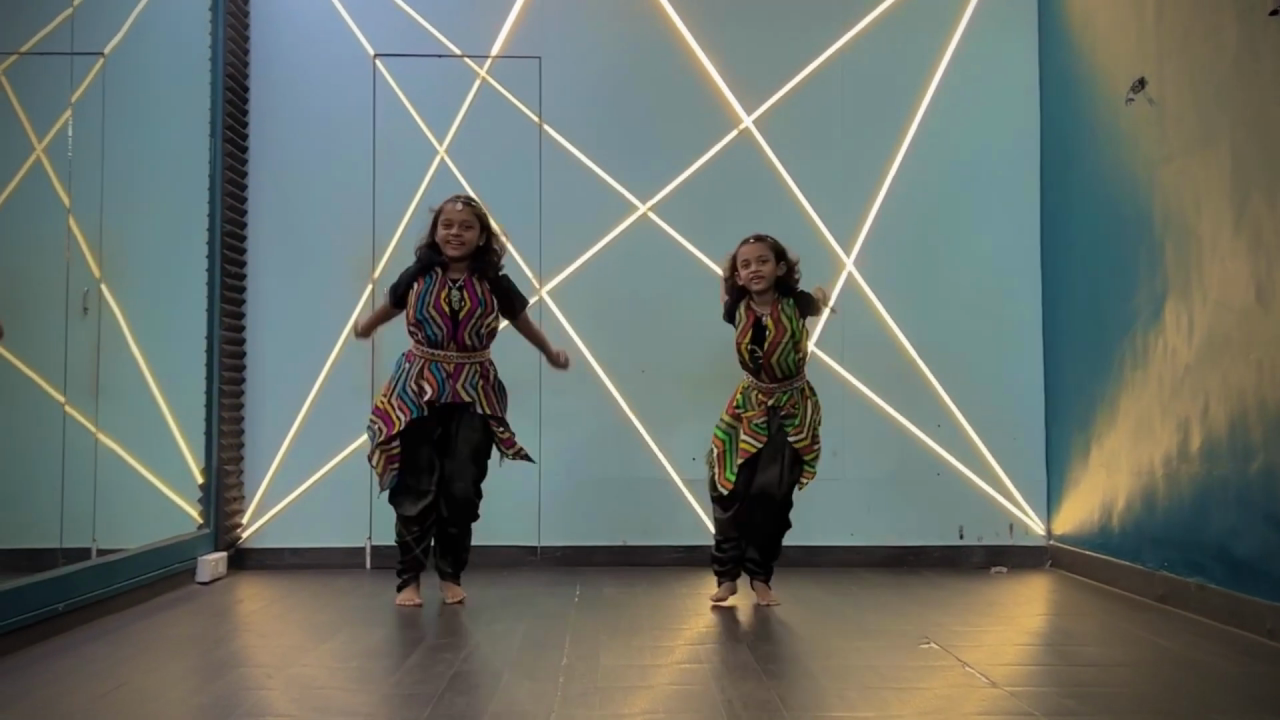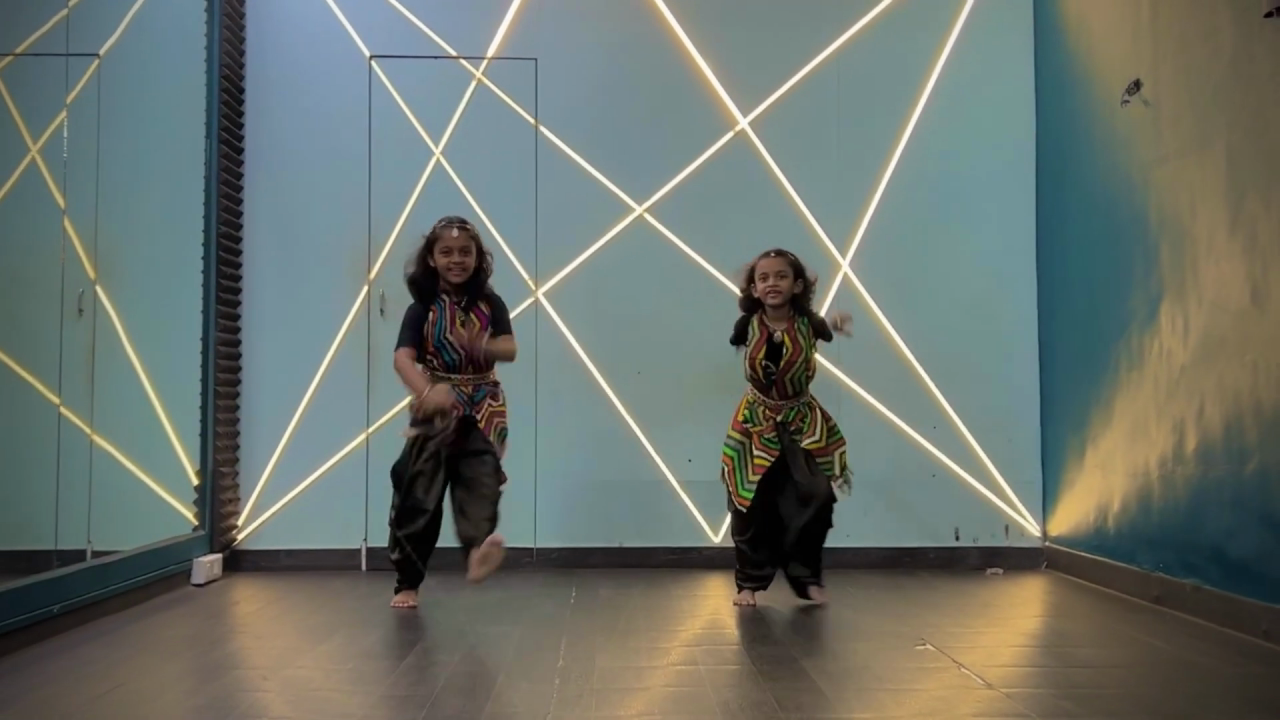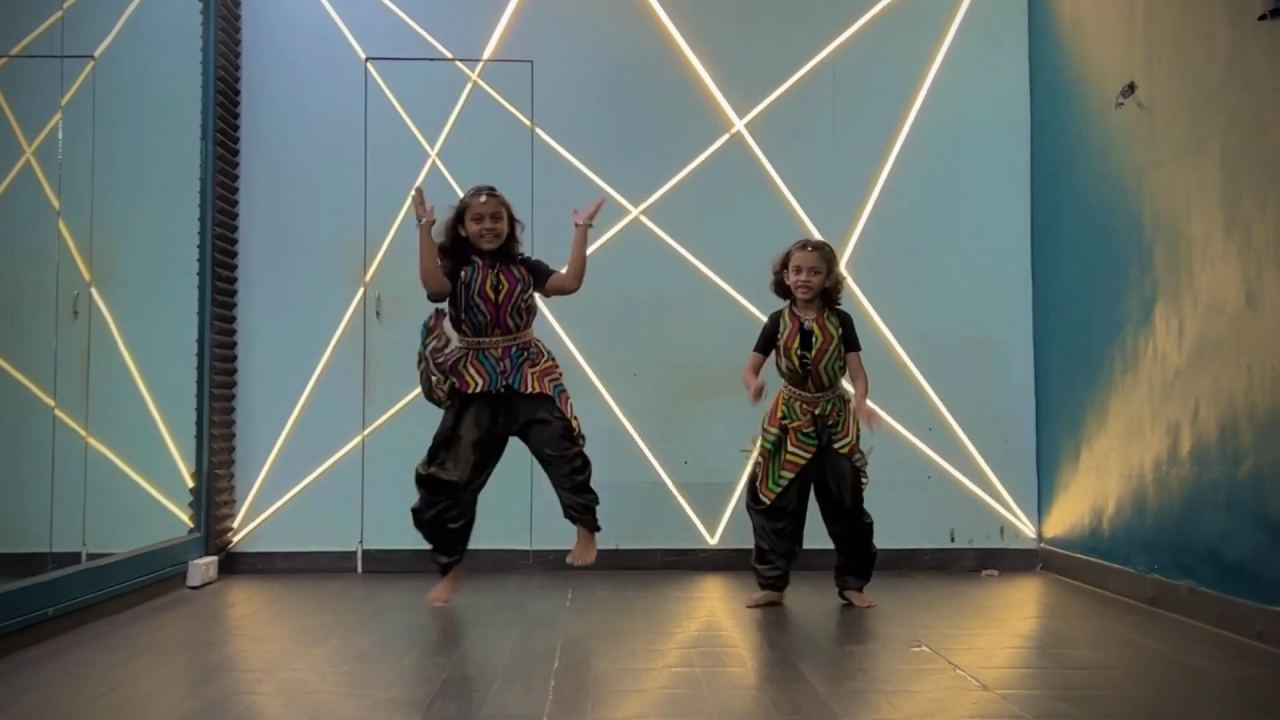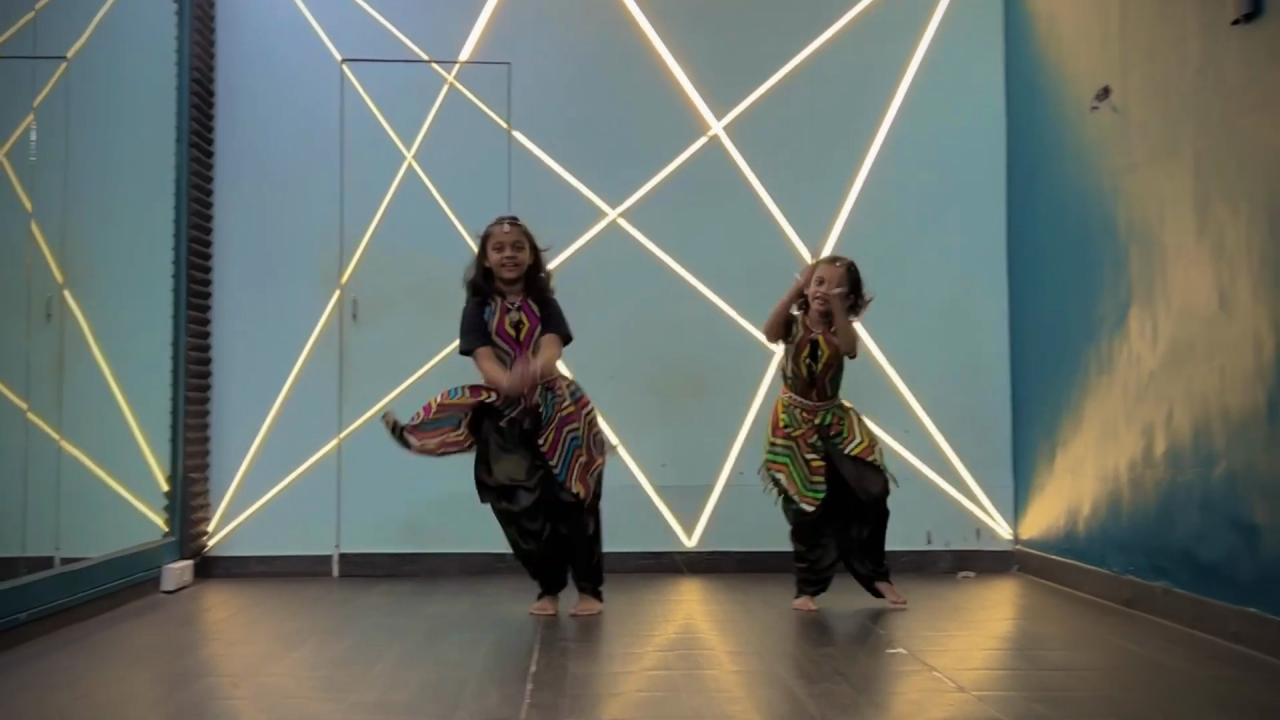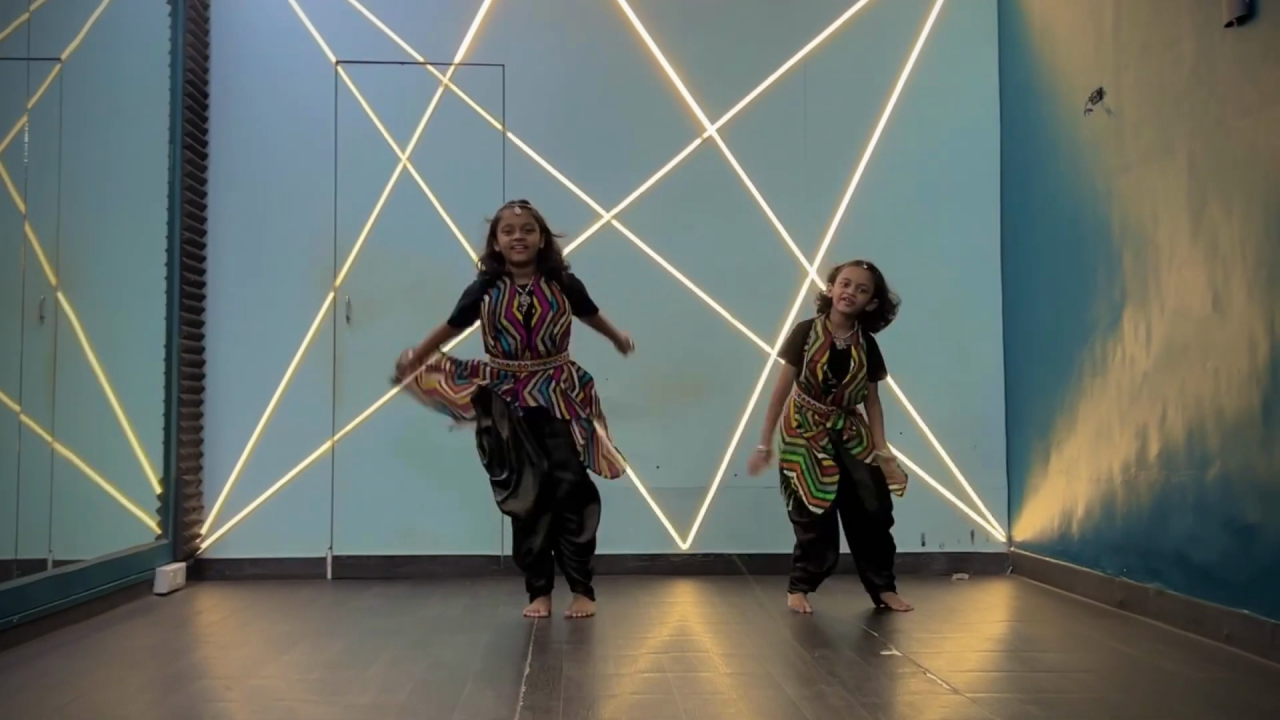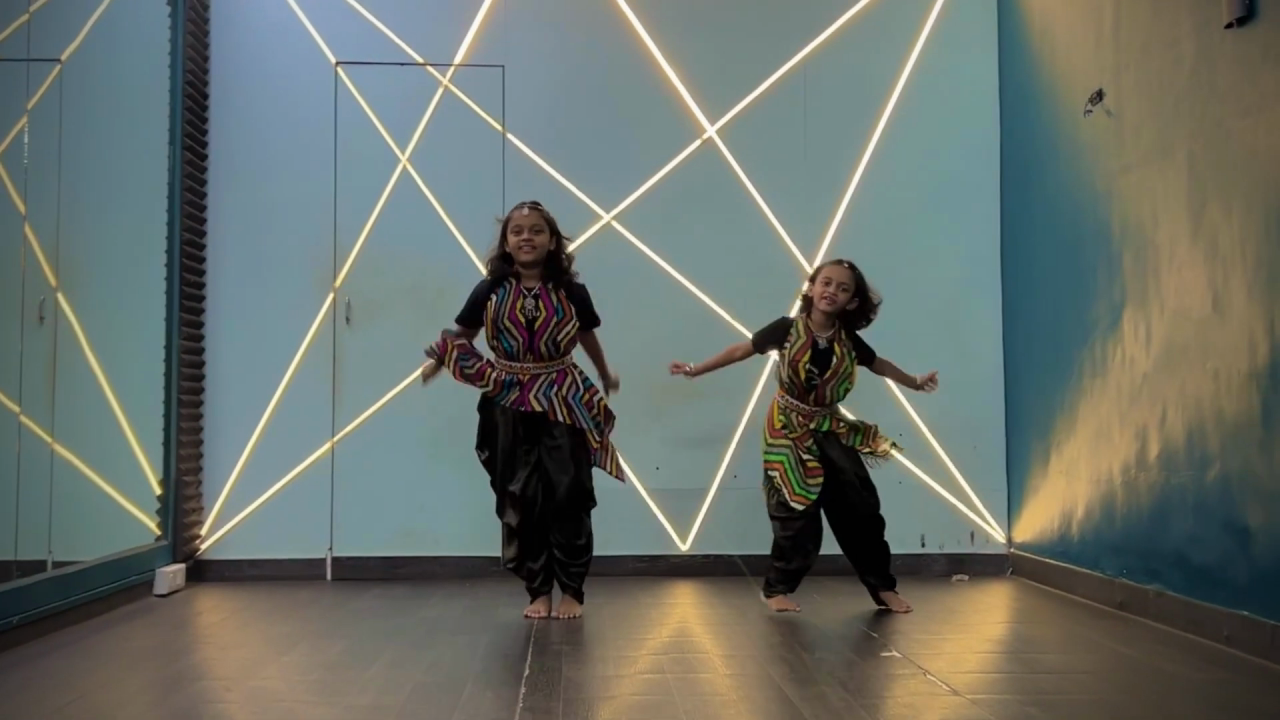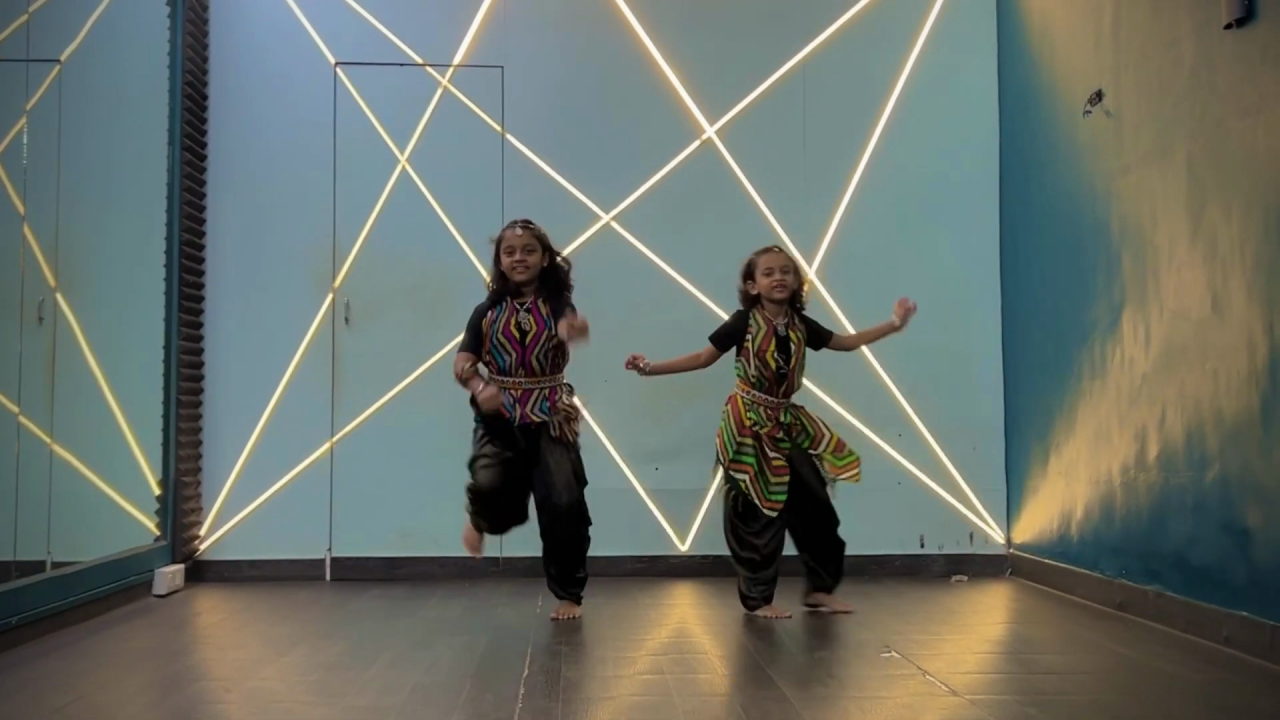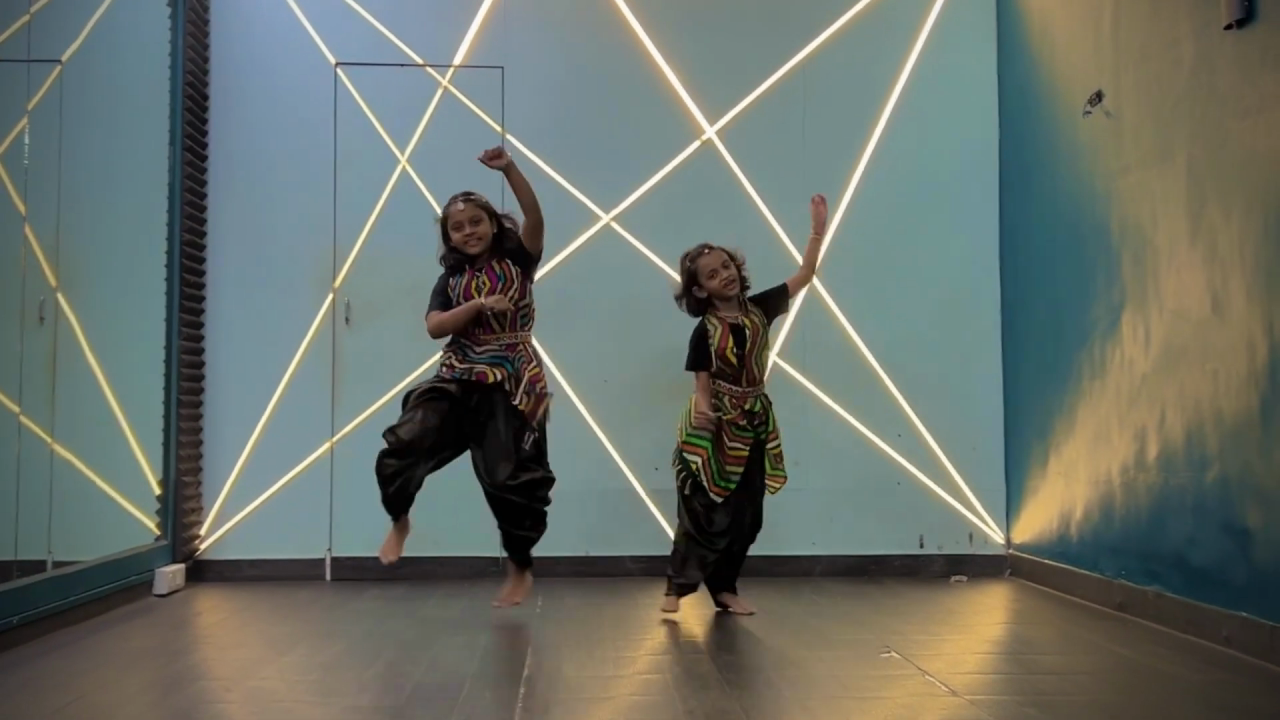
dt=0.2s
person 1, frame 1
left shoulder: (494, 284)
right shoulder: (417, 278)
left elbow: (520, 319)
right elbow: (392, 306)
left wrist: (550, 353)
right wrist: (366, 325)
left hip: (473, 393)
right hip: (419, 391)
left knee: (461, 488)
right knee: (415, 488)
left ankle: (450, 576)
right ankle: (409, 580)
person 1, frame 2
left shoulder: (490, 305)
right shoulder: (421, 310)
left elbow: (510, 350)
right elbow: (404, 360)
left wrist: (479, 344)
right wrist: (428, 392)
left hip: (481, 409)
right hip: (434, 411)
left knee: (481, 480)
right knee: (418, 501)
left ankle: (480, 547)
right ankle: (407, 584)
person 1, frame 3
left shoulder: (524, 268)
right shoulder: (455, 270)
left elbow: (570, 284)
right elbow: (433, 287)
left wrist: (580, 230)
right wrist: (424, 230)
left hip: (528, 374)
right hip: (475, 382)
left knee: (559, 445)
right knee: (455, 471)
left ankle: (586, 528)
right ankle: (448, 568)
person 1, frame 4
left shoulder: (545, 303)
right shoulder: (478, 306)
left elbow: (552, 349)
right elbow: (483, 360)
left wrist: (537, 370)
right wrist: (506, 382)
left hip: (552, 407)
right hip: (502, 411)
left knee: (570, 499)
right knee: (518, 497)
left ankle: (589, 591)
right ankle: (548, 587)
person 1, frame 5
left shoulder: (563, 285)
right shoulder: (483, 291)
left elbow: (591, 315)
right elbow: (450, 328)
left wrist: (618, 338)
right wrist: (417, 356)
left hip: (557, 398)
right hip: (505, 400)
left knee: (571, 491)
right knee: (523, 497)
left ankle: (581, 588)
right ankle: (539, 590)
person 1, frame 6
left shoulder: (571, 291)
right shoulder: (490, 291)
left elbow: (587, 335)
right elbow: (461, 333)
left wrist: (606, 375)
right wrist: (438, 361)
left hip: (562, 403)
right hip: (508, 404)
left knee: (567, 495)
right knee: (519, 499)
left ankle: (571, 591)
right ankle: (538, 591)
person 1, frame 7
left shoulder: (557, 306)
right shoulder: (487, 311)
left elbow: (575, 327)
right elbow: (462, 364)
left wrist: (573, 327)
right wrist: (480, 387)
left hip: (549, 417)
right hip: (499, 417)
left knee: (564, 507)
right knee: (491, 487)
left ankle: (569, 594)
right ankle: (481, 517)
person 1, frame 8
left shoulder: (518, 263)
right shoulder: (450, 281)
left elbow: (534, 217)
right elbow: (435, 328)
left wrist: (509, 170)
right wrist: (478, 305)
left hip: (511, 379)
right hip: (460, 376)
left knee: (508, 475)
right knee: (404, 444)
left ankle: (519, 566)
right ankle: (399, 521)
person 2, frame 1
left shoulder: (796, 304)
right shoulder: (737, 310)
left elbow: (816, 306)
left hip: (792, 408)
right hip: (749, 408)
left knee: (770, 493)
right knee: (733, 491)
left ankle: (761, 576)
right ankle: (727, 574)
person 2, frame 2
left shoulder: (809, 324)
right shoulder: (747, 325)
left hip: (802, 422)
right hip: (756, 422)
left knee: (812, 498)
right knee: (752, 506)
left ankle: (807, 579)
right ankle: (750, 584)
person 2, frame 3
left shoulder: (840, 320)
right shoulder: (778, 321)
left elbow: (856, 370)
right elbow: (751, 369)
left wrist: (861, 403)
right wrist: (753, 383)
left hip: (834, 416)
right hip: (790, 417)
left knee: (845, 505)
right knee: (777, 503)
left ankle: (852, 583)
right ankle: (771, 584)
person 2, frame 4
left shoulder: (842, 330)
right shoulder: (792, 324)
left elbow: (849, 350)
right elbow: (771, 332)
left wrist: (836, 308)
right wrist: (794, 291)
left hip: (835, 423)
right hip: (793, 424)
left knee: (870, 494)
right knee: (810, 510)
left ankle: (875, 576)
right ankle: (807, 589)
person 2, frame 5
left shoulder: (867, 345)
right shoulder: (807, 332)
left elbow: (872, 402)
right elbow: (782, 387)
left wrist: (884, 453)
right wrist: (765, 443)
left hip: (848, 430)
right hip: (805, 429)
left knee: (873, 509)
right knee: (815, 513)
left ankle: (883, 587)
right ankle: (800, 587)
person 2, frame 6
left shoulder: (849, 341)
right shoulder: (786, 329)
left elbow: (878, 365)
right elbow: (741, 351)
left wrist: (915, 383)
right wrist: (695, 370)
left hip: (832, 430)
right hip: (788, 429)
left knee: (862, 507)
right knee: (797, 511)
left ankle: (883, 587)
right ankle: (778, 588)
person 2, frame 7
left shoulder: (802, 325)
right shoulder: (743, 323)
left elbow: (846, 342)
right elbow: (704, 358)
left wrist: (893, 325)
right wrist: (652, 368)
left hip: (787, 422)
right hip: (749, 423)
left knee: (815, 507)
right knee: (759, 513)
left ankle: (820, 588)
right ankle: (757, 598)
person 2, frame 8
left shoulder: (759, 308)
right shoulder: (704, 333)
left elbow: (804, 275)
right elbow: (702, 389)
left wrist: (817, 229)
right wrist: (702, 414)
left hip: (755, 416)
right hip: (717, 421)
left knee: (746, 512)
right knee: (706, 504)
left ankle: (723, 588)
right ankle: (679, 585)
